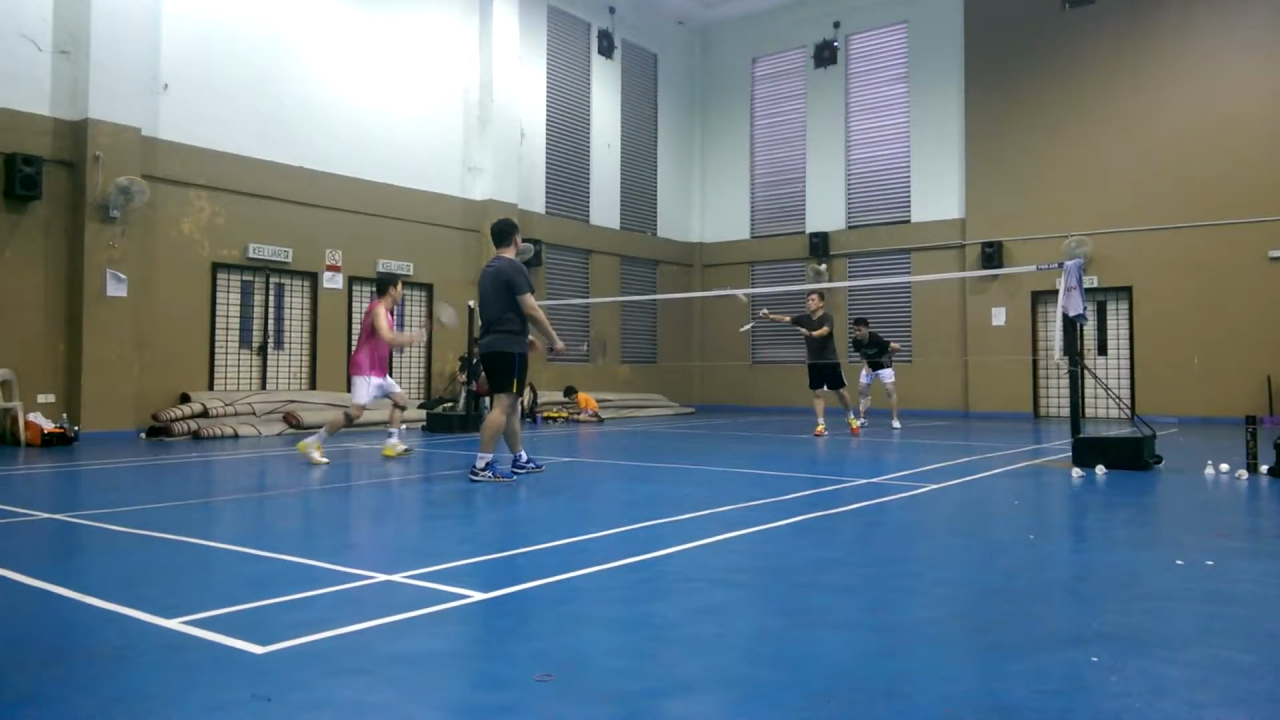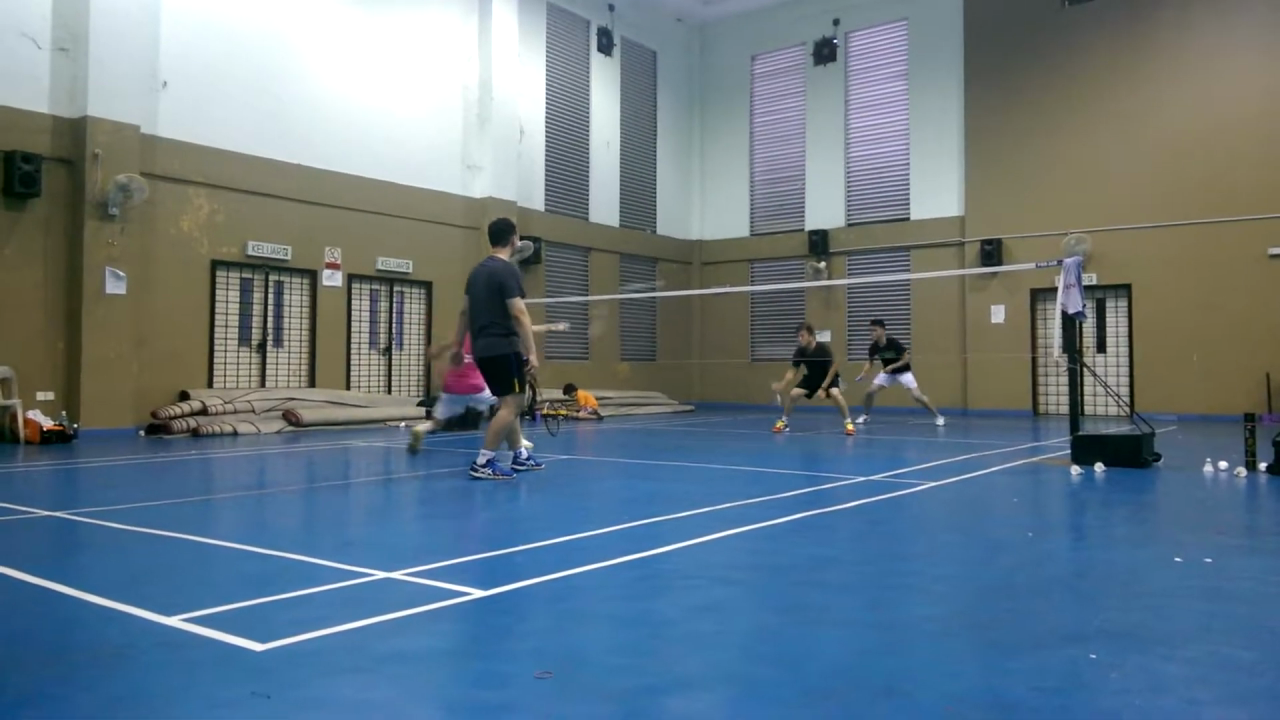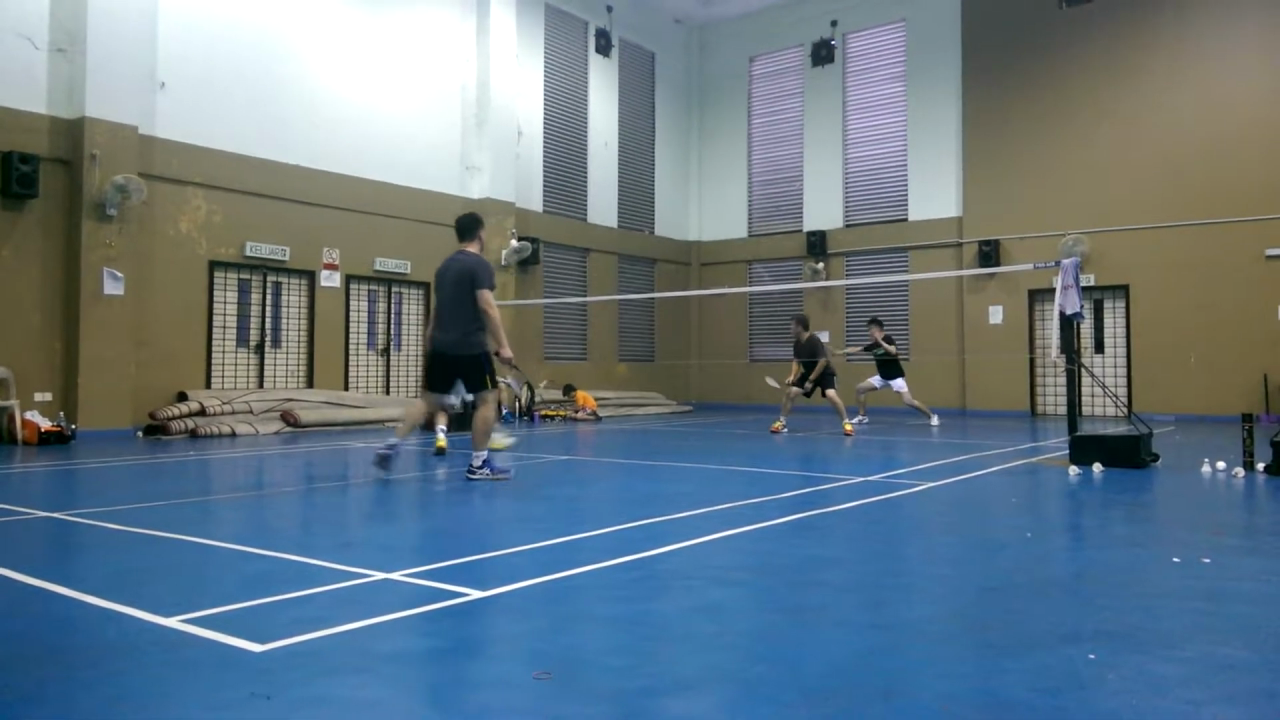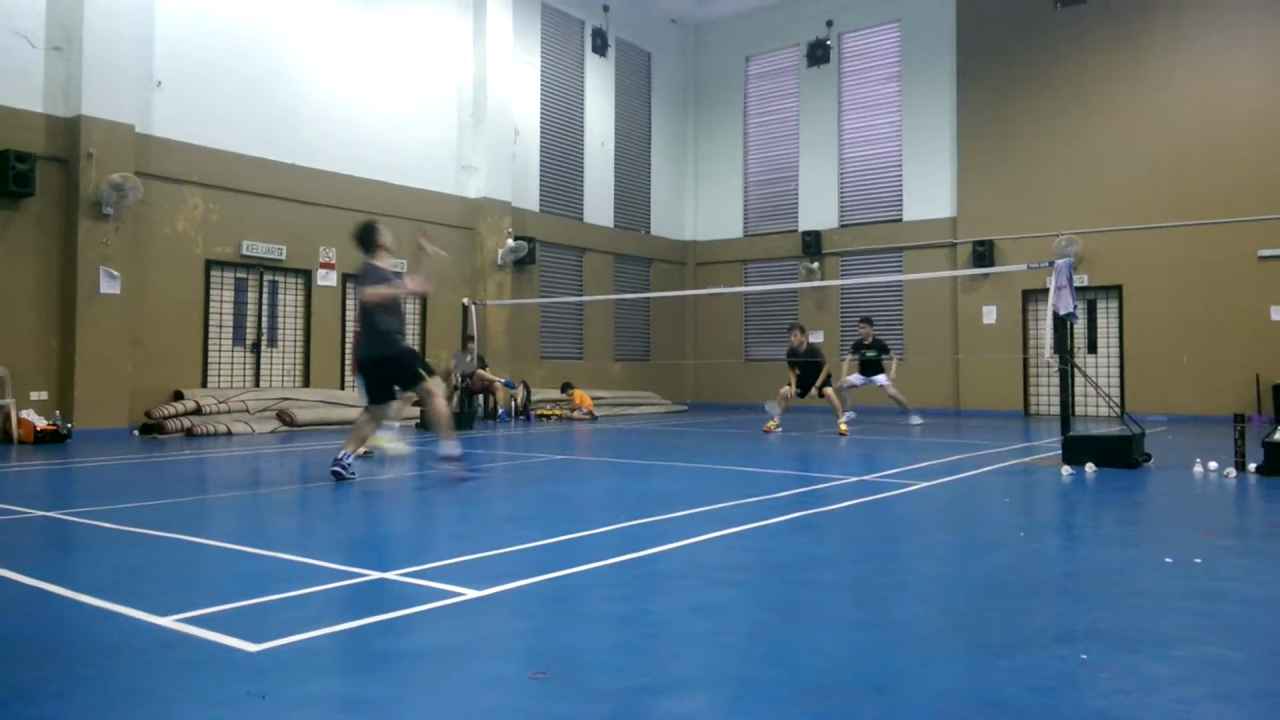
dt=0.5s
person 1, frame 1
left shoulder: (487, 271)
right shoulder: (514, 268)
right elbow: (531, 311)
left wrist: (525, 337)
right wrist: (554, 340)
left hip: (490, 346)
right hip: (508, 347)
left knee: (511, 404)
right knee: (502, 405)
left ankle: (520, 459)
right ankle: (482, 466)
person 1, frame 2
left shoulder: (477, 271)
right shoulder: (507, 271)
left elbow: (466, 313)
right elbow: (519, 313)
left wrist: (457, 346)
right wrist: (531, 352)
left hip: (483, 349)
right hip: (503, 348)
left knee: (509, 403)
right knee: (512, 404)
left ankle: (520, 456)
right ankle: (482, 463)
person 1, frame 3
left shoulder: (445, 266)
right shoulder: (479, 265)
right elbow: (487, 307)
right wrist: (503, 346)
left hip: (440, 345)
right hip: (468, 347)
left knee: (430, 401)
right knee: (487, 400)
left ankle: (392, 446)
right ankle: (479, 464)
person 1, frame 4
left shoulder: (385, 272)
right shoulder: (372, 273)
left elbow: (410, 283)
right elbow: (367, 296)
left wrist: (425, 253)
right wrist: (407, 288)
left hip: (370, 354)
right hip: (388, 350)
left knee: (376, 411)
right knee: (434, 390)
left ankle: (343, 459)
right ankle: (450, 449)
